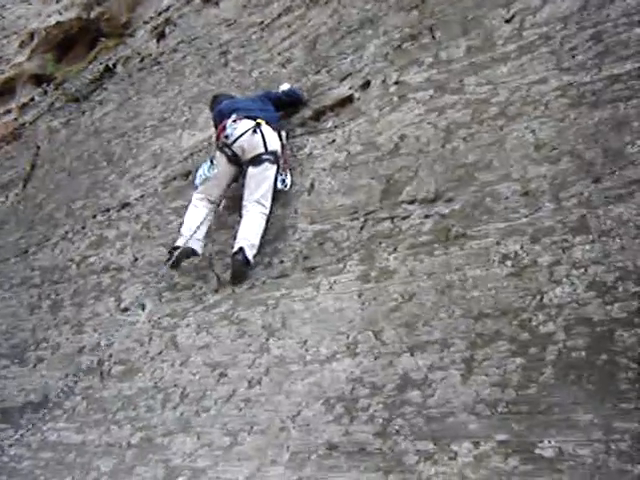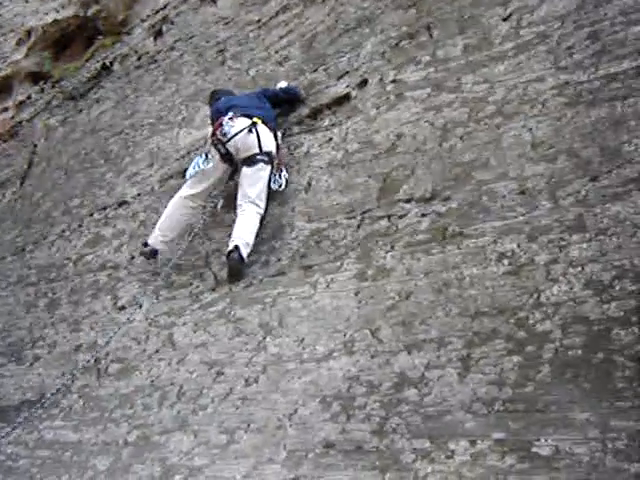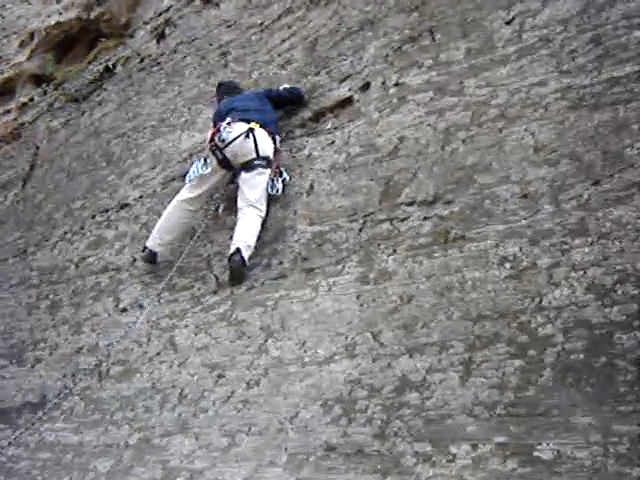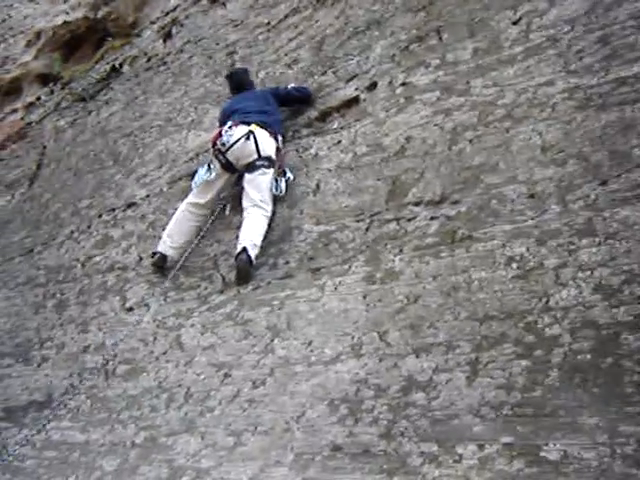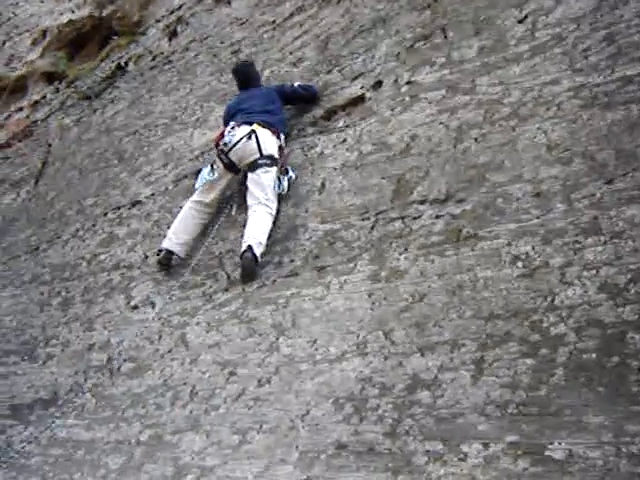
dt=0.2s
person 1, frame 1
left shoulder: (221, 109)
right shoulder: (262, 98)
right elbow: (297, 98)
right wrist: (286, 90)
left hip: (235, 134)
right hip: (267, 139)
left knee: (206, 196)
right knee: (256, 205)
left ankle: (187, 244)
right ankle: (243, 253)
person 1, frame 2
left shoulder: (218, 107)
right shoulder: (259, 95)
right elbow: (295, 95)
right wrist: (282, 88)
left hip: (231, 132)
right hip: (263, 139)
left knee: (193, 192)
right knee: (250, 204)
left ankle: (156, 243)
right ankle: (238, 251)
person 1, frame 3
left shoulder: (221, 109)
right shoulder: (261, 95)
right elbow: (298, 96)
right wrist: (284, 90)
left hip: (230, 135)
right hip: (261, 142)
left knee: (191, 196)
right knee: (251, 207)
left ankle: (153, 248)
right ankle: (239, 254)
person 1, frame 4
left shoulder: (228, 107)
right shoulder: (269, 94)
right elbow: (306, 95)
right wrist: (291, 90)
left hip: (232, 139)
right hip: (263, 143)
left knee: (199, 200)
right knee: (257, 206)
left ankle: (164, 252)
right ankle: (246, 253)
person 1, frame 5
left shoulder: (233, 104)
right shoulder: (275, 91)
right elbow: (312, 94)
right wrist: (297, 88)
left hip: (234, 138)
right hip: (265, 141)
left knee: (203, 199)
right knee: (262, 204)
left ankle: (170, 248)
right ankle: (251, 251)
